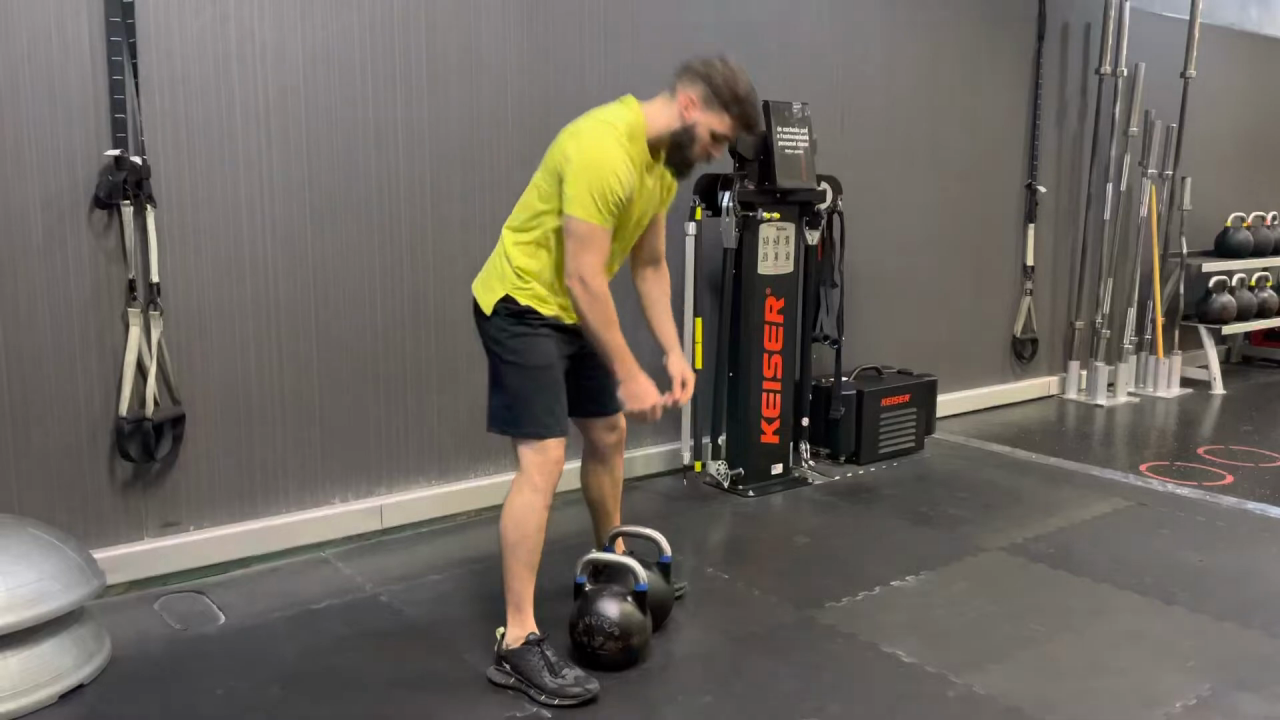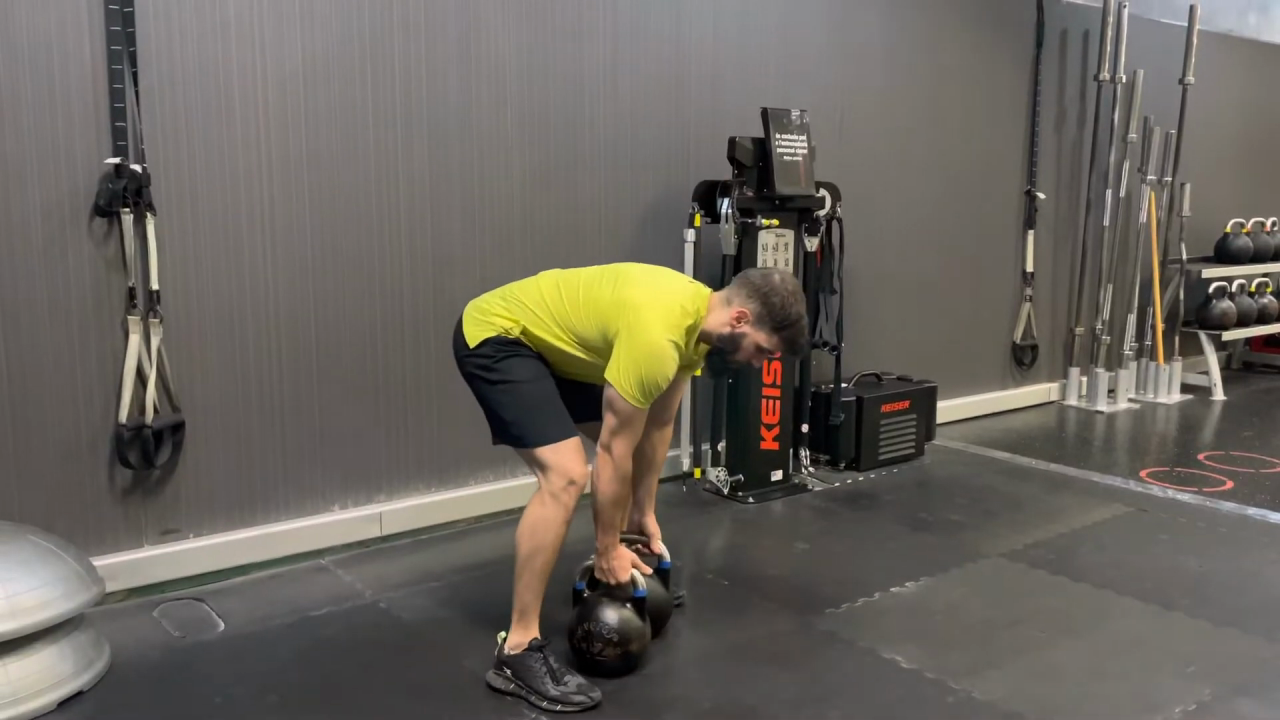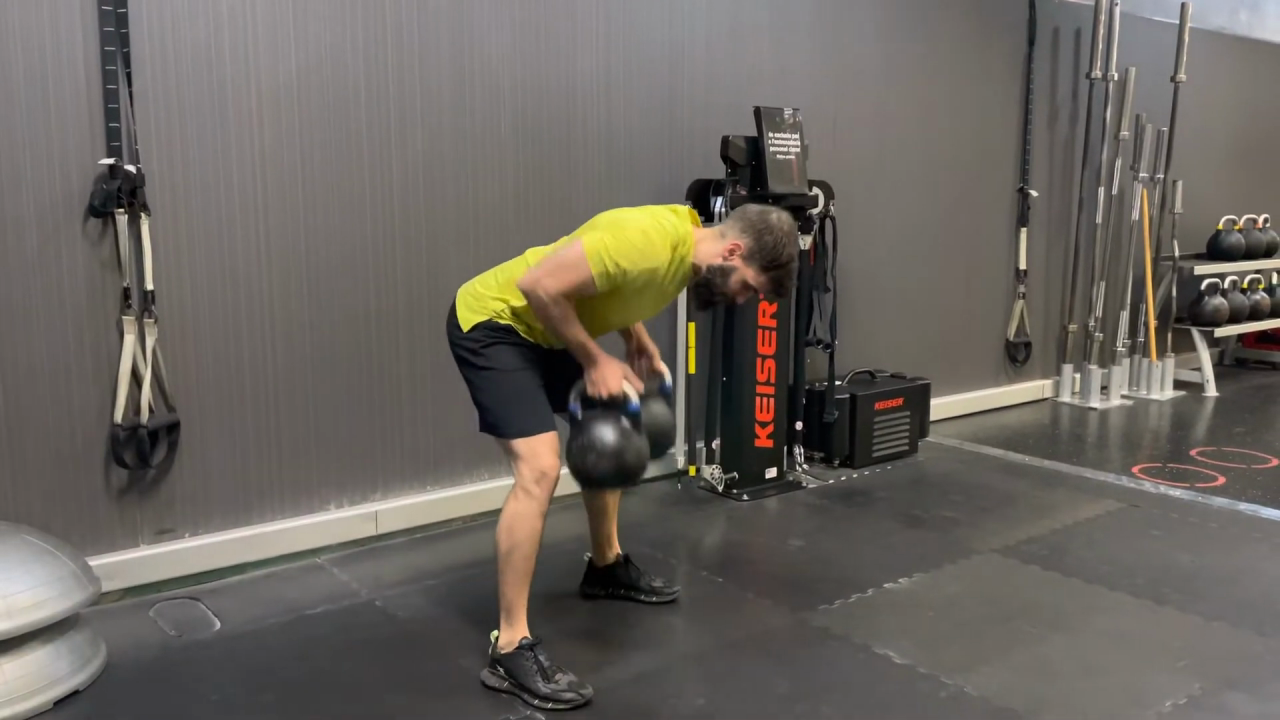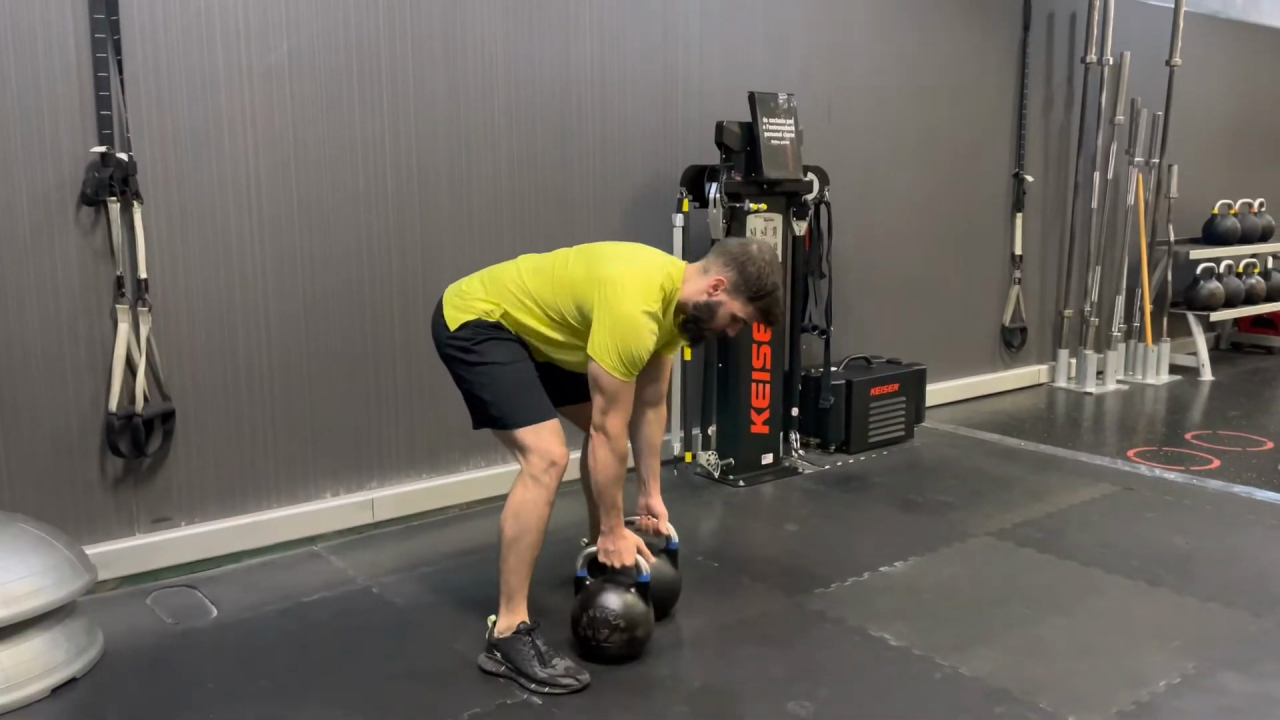
dt=1s
person 1, frame 1
left shoulder: (663, 158)
right shoulder: (603, 151)
left elbow: (650, 265)
right elbow: (584, 280)
left wrist: (674, 352)
right wrist: (630, 377)
left hip: (574, 311)
right hip: (524, 305)
left knee: (608, 438)
right knee: (543, 463)
right ankle: (518, 644)
person 1, frame 2
left shoulder: (696, 316)
right shoulder: (656, 336)
left elbow: (657, 425)
right elbow: (614, 451)
left wrist: (644, 511)
right wrist: (608, 549)
left hip: (545, 336)
right hip: (494, 335)
left knee: (625, 435)
right knee: (567, 474)
left ankle: (619, 571)
right ankle: (518, 652)
person 1, frame 3
left shoulder: (688, 244)
right shoulder: (647, 244)
right elbow: (537, 283)
left wrist: (639, 342)
right wrist: (594, 361)
left hip: (544, 329)
right hip: (492, 321)
right knee: (540, 469)
left ankle: (605, 566)
right ankle: (510, 649)
person 1, frame 4
left shoulder: (675, 296)
right shoulder: (634, 309)
left elbow: (650, 405)
right elbow: (609, 432)
left wrist: (651, 493)
right wrist: (613, 530)
left hip: (525, 322)
right hip: (474, 320)
left knee: (605, 420)
right knee: (547, 457)
left ankle: (600, 556)
right ankle: (508, 634)
